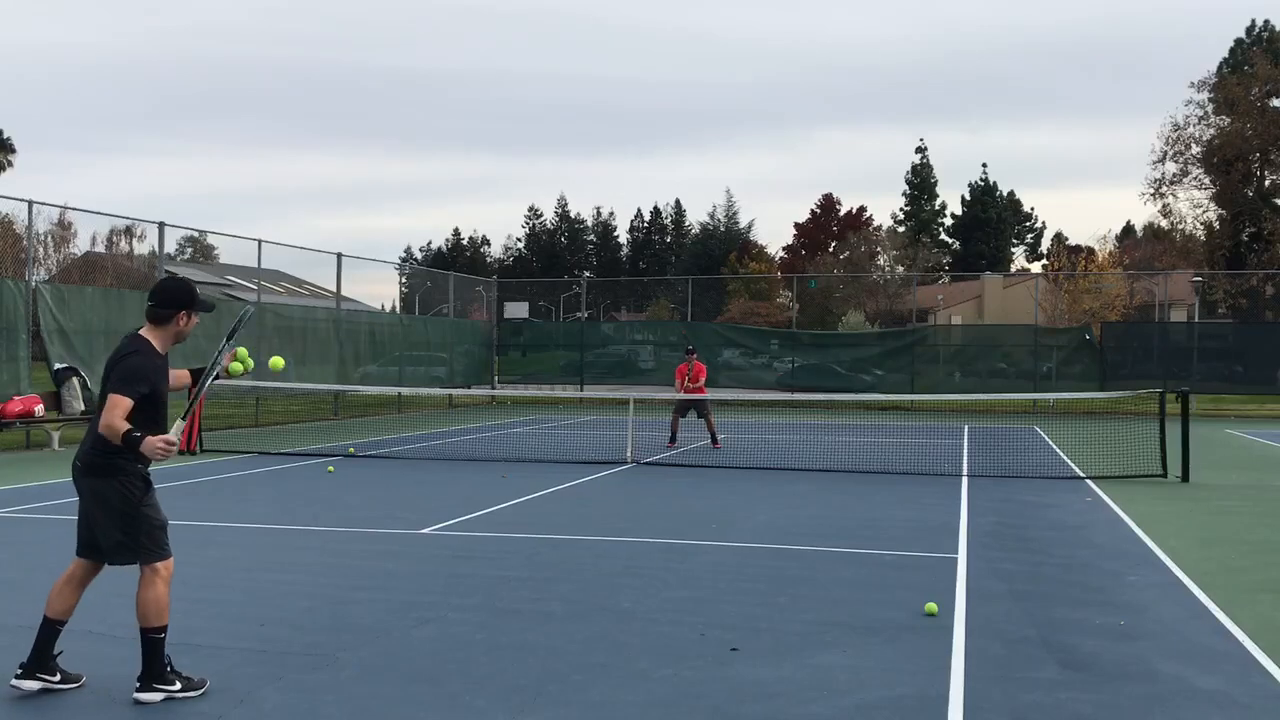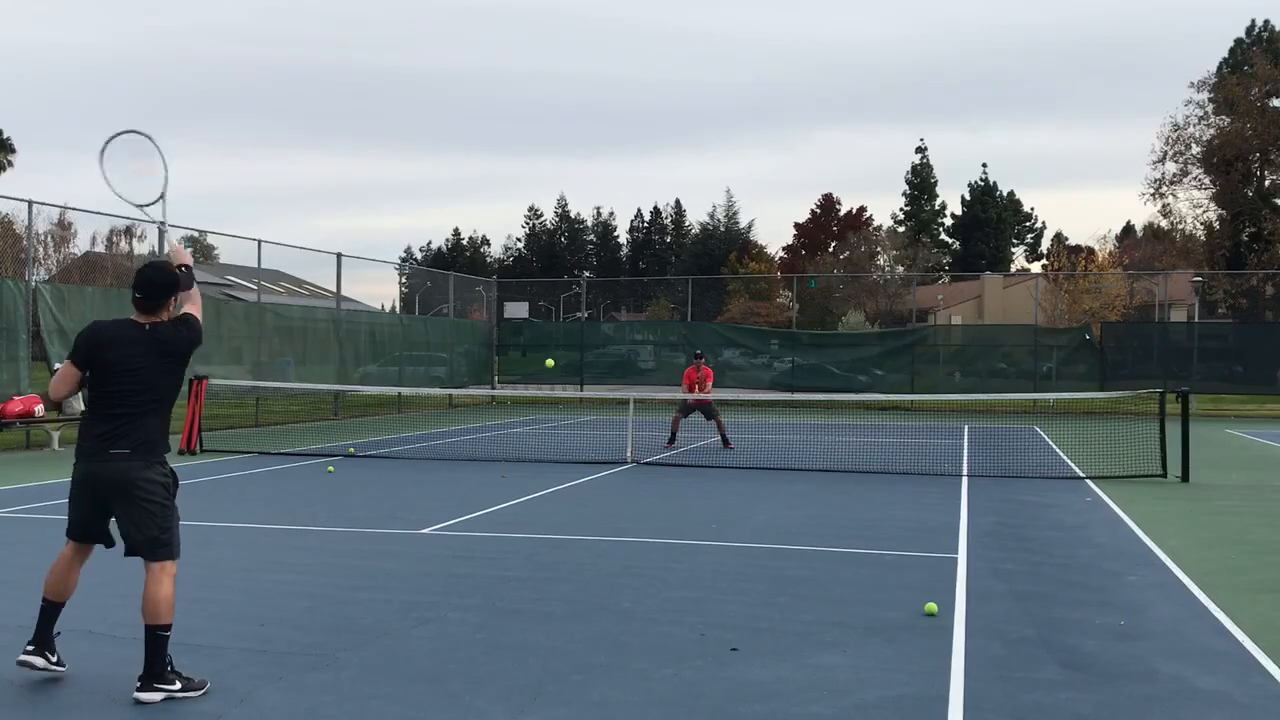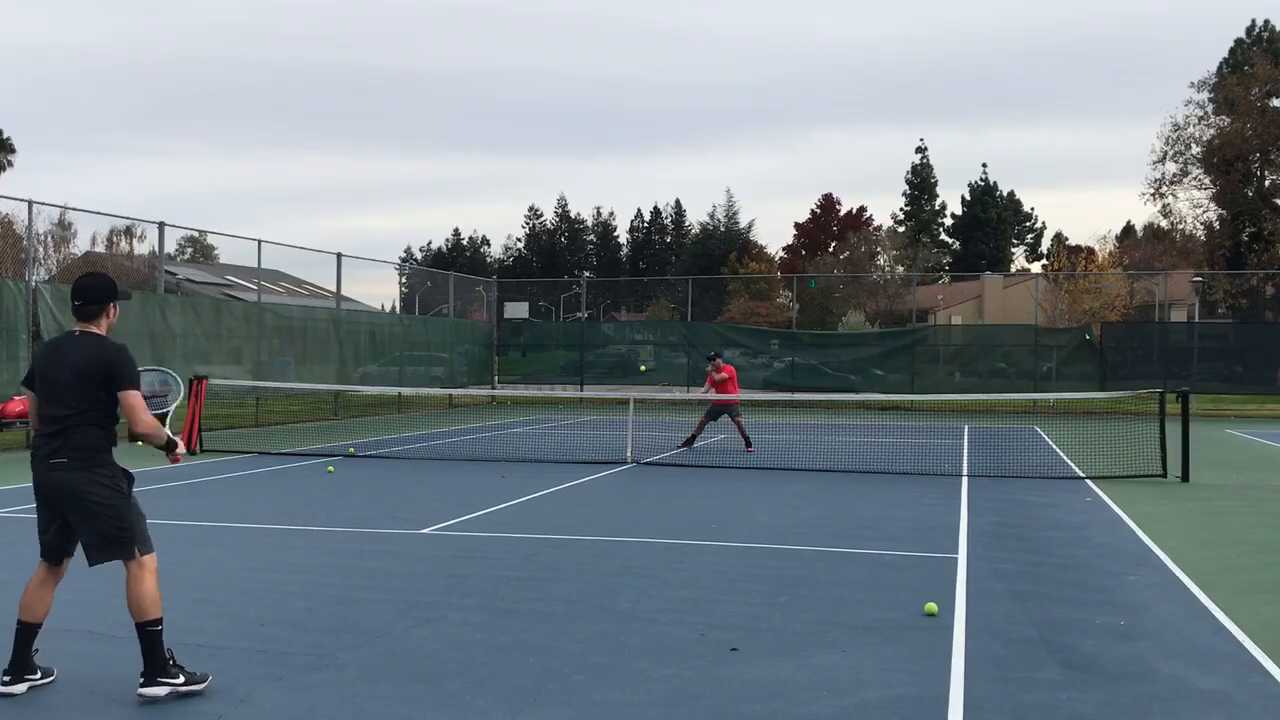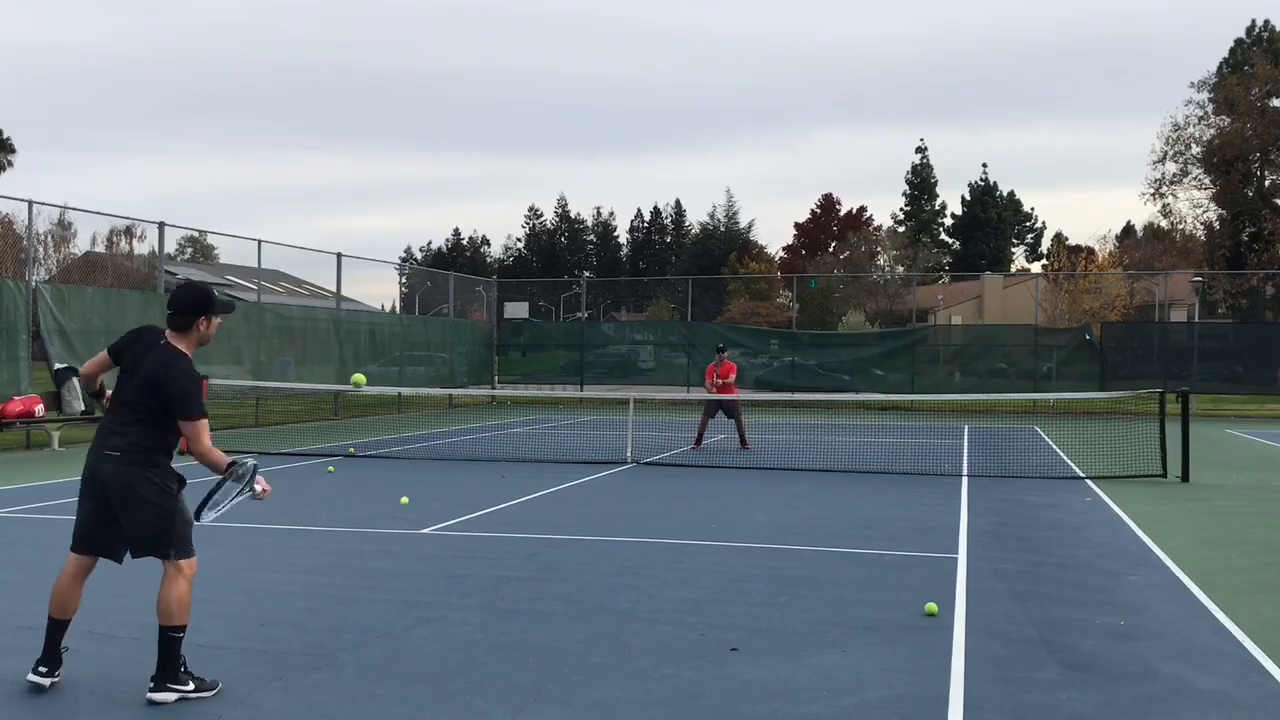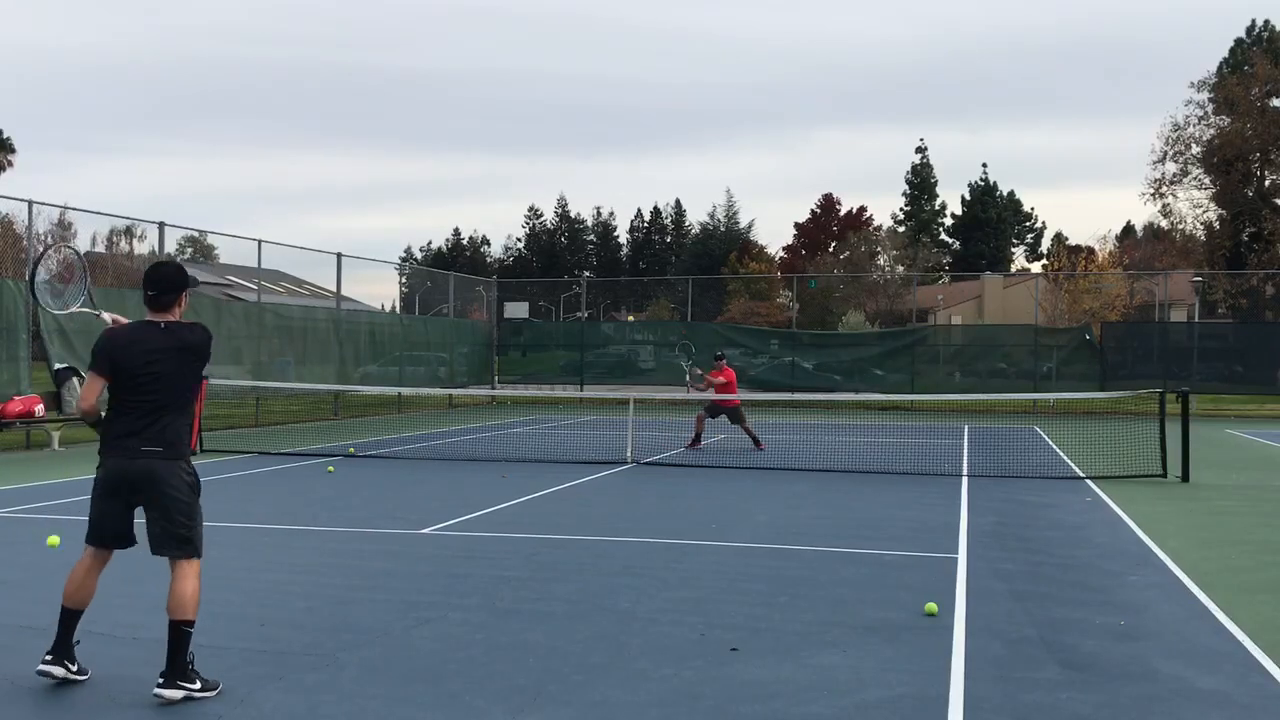
dt=0.5s
person 1, frame 1
left shoulder: (145, 345)
right shoulder: (140, 360)
left elbow: (163, 380)
right elbow: (110, 422)
left wrist: (210, 372)
right wrist: (140, 443)
left hip: (96, 472)
right hip: (116, 475)
left knee: (84, 565)
right knee: (158, 566)
left ankle: (37, 666)
right ankle: (156, 676)
person 1, frame 2
left shoulder: (97, 334)
right shoulder: (177, 337)
left elbow: (57, 393)
right elbow: (193, 309)
right wrist: (185, 268)
left hip: (92, 460)
right hip: (142, 467)
left knee: (76, 548)
right knee: (162, 565)
left ankle: (39, 644)
right ankle: (156, 675)
person 1, frame 3
left shoulder: (47, 352)
right shoulder: (113, 354)
left elbow: (38, 414)
right elbow: (140, 424)
right wrist: (170, 443)
left hip: (47, 470)
right hip: (90, 471)
left knee: (50, 567)
right knee: (142, 562)
right ankle: (159, 670)
person 1, frame 4
left shoulder: (141, 337)
right shoulder: (183, 376)
left elbow: (87, 373)
right elbow: (201, 449)
left wrist: (103, 399)
left hip: (101, 465)
right hip: (143, 473)
left knee: (79, 561)
right knee: (180, 566)
left ankle: (47, 662)
right ankle: (169, 676)
person 1, frame 5
left shoulder: (112, 340)
right shoulder: (199, 338)
left elbow: (86, 406)
left hip: (116, 462)
right hip: (166, 465)
left knee: (94, 554)
right knee: (187, 564)
left ankle: (59, 655)
right ankle: (176, 673)
